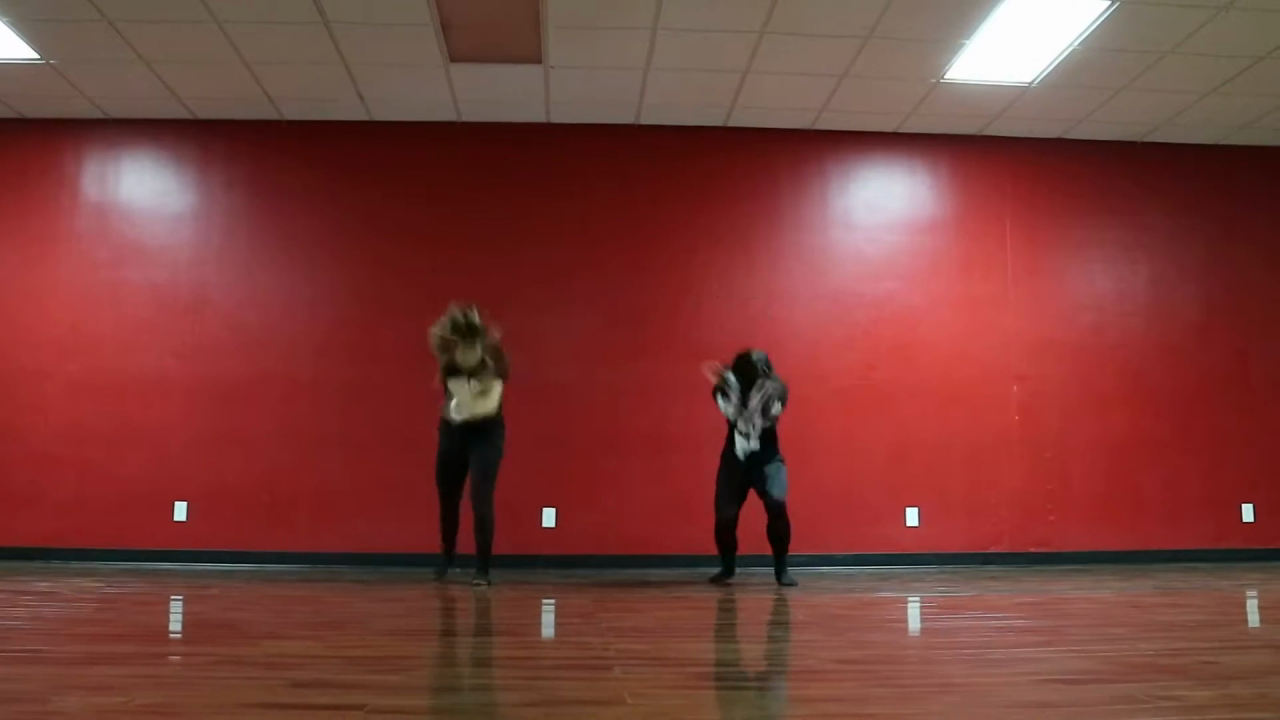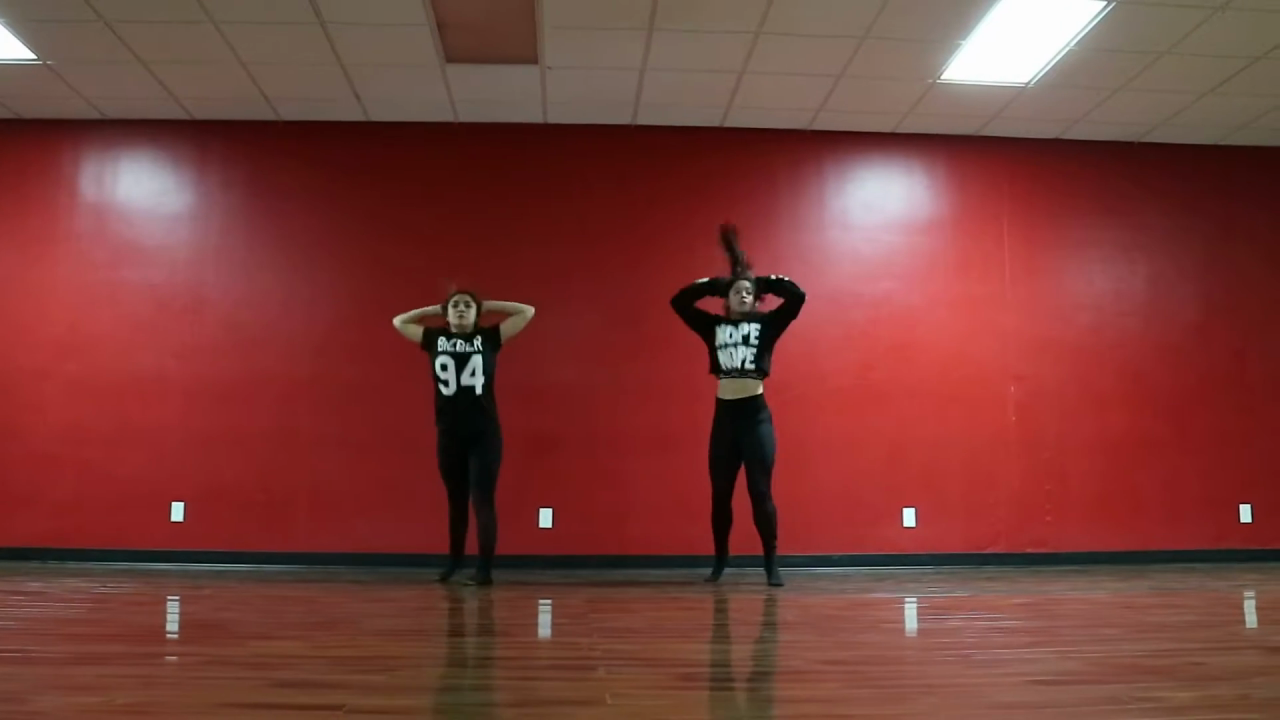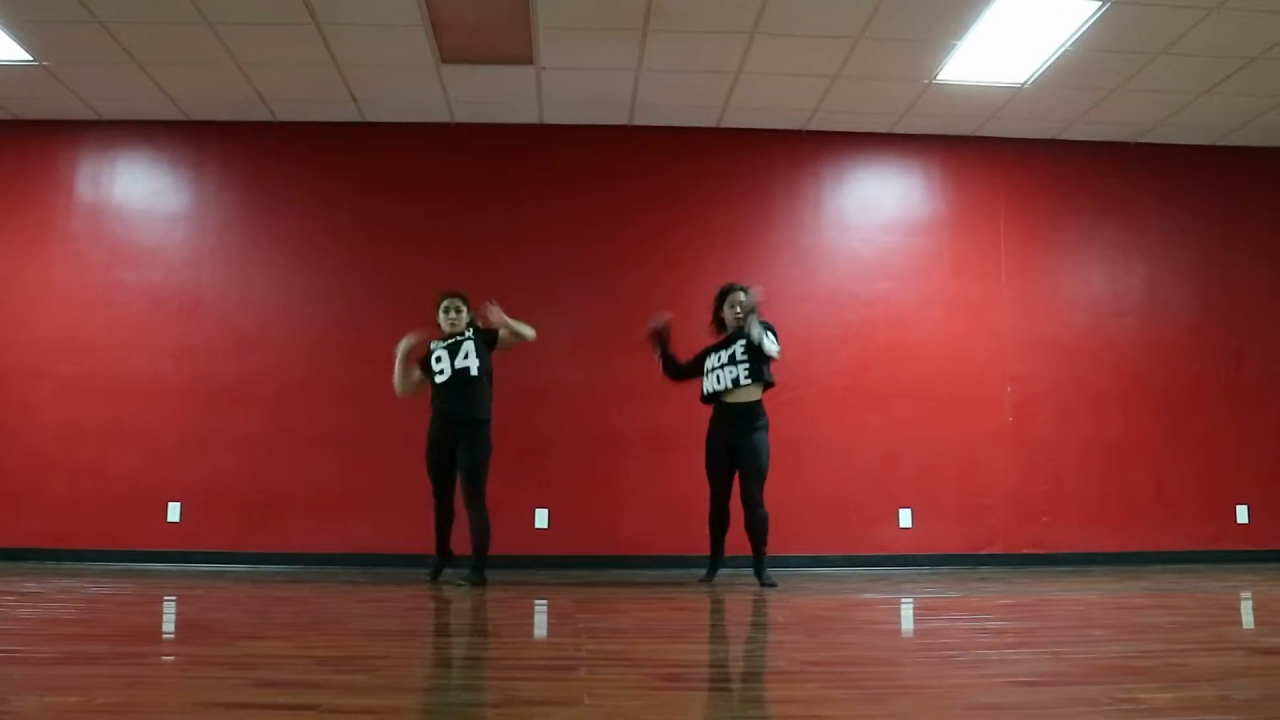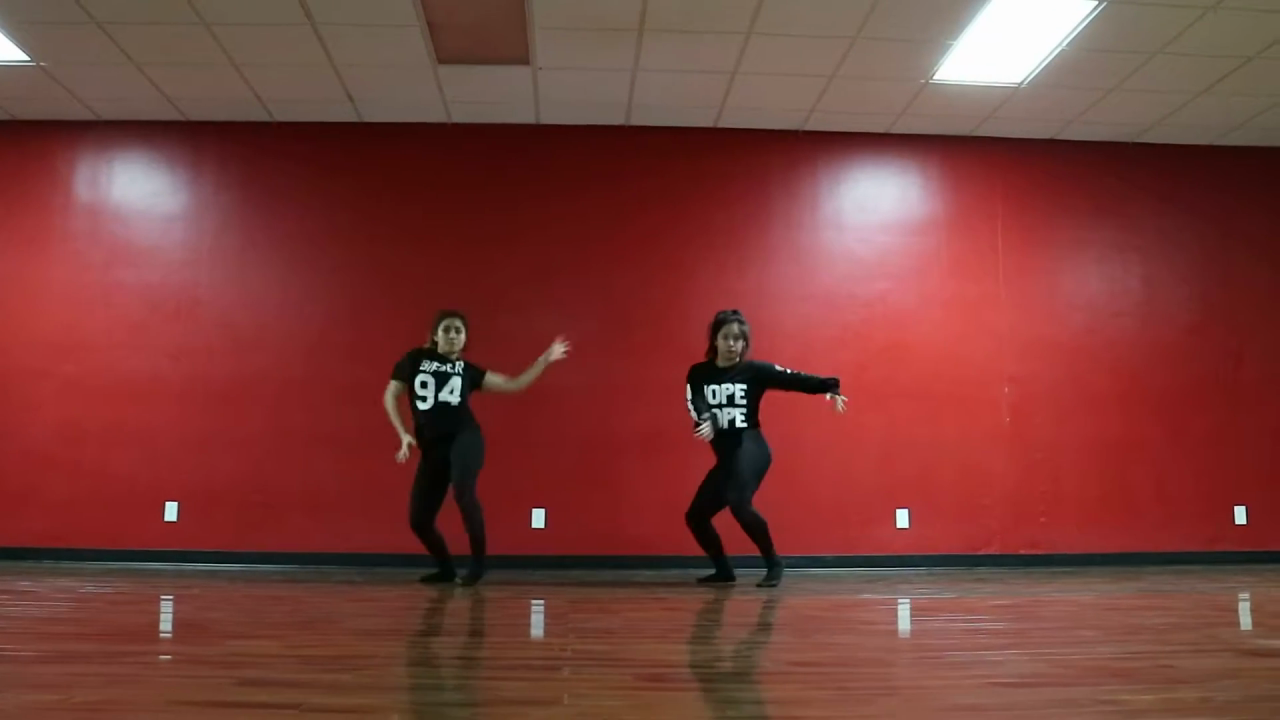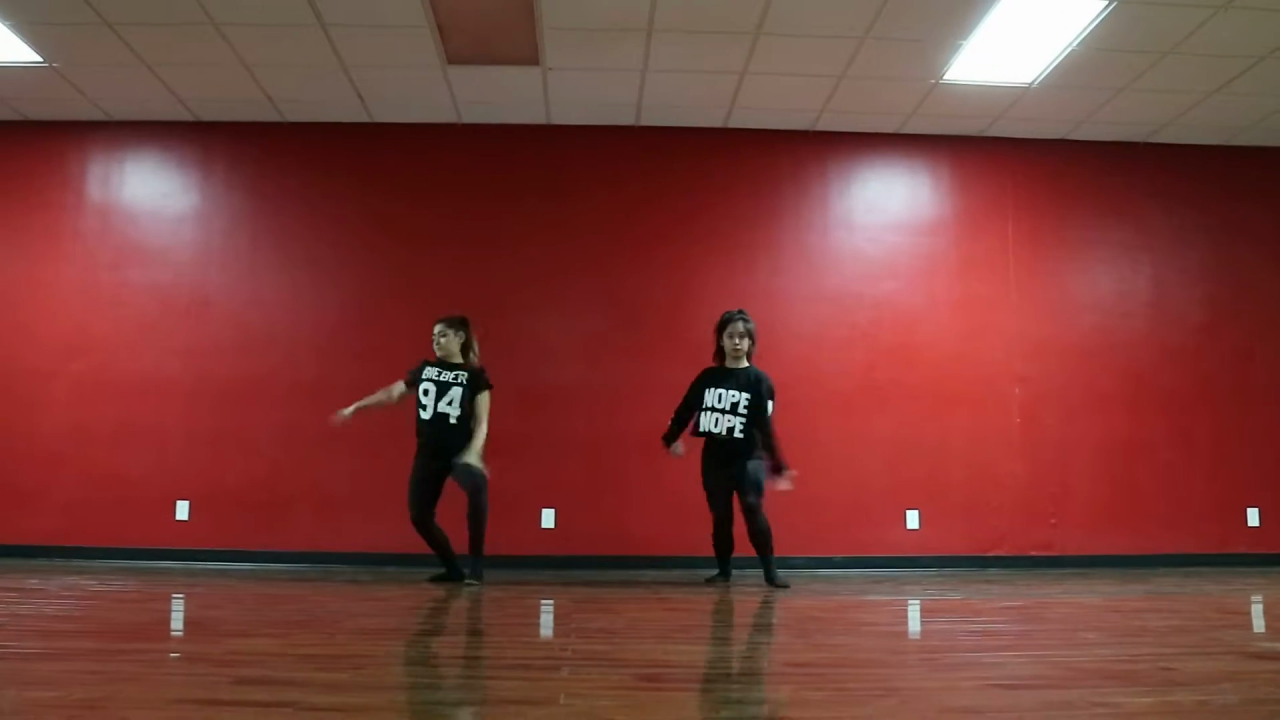
dt=0.3s
person 1, frame 1
left shoulder: (776, 390)
right shoulder: (726, 389)
left elbow: (765, 414)
right elbow: (733, 410)
right wrist: (726, 381)
left hip: (768, 461)
right hip: (734, 466)
left knee: (777, 504)
right knee: (724, 517)
left ankle: (781, 568)
right ankle: (728, 567)
person 1, frame 2
left shoulder: (766, 324)
right shoulder: (713, 324)
left elbow: (797, 297)
right elbow: (679, 301)
left wrist: (764, 283)
right wrist: (714, 283)
left hip: (756, 416)
right hip: (725, 415)
left knee: (760, 491)
right knee: (721, 493)
left ankle: (772, 564)
right ankle: (720, 561)
person 1, frame 3
left shoulder: (758, 334)
right shoulder: (713, 350)
left elbow: (770, 350)
right elbow: (676, 373)
left wrist: (753, 326)
right wrist: (662, 344)
left hip: (752, 422)
right hip: (721, 424)
left knee: (752, 498)
right knee: (718, 498)
left ankle: (761, 567)
right ankle: (714, 563)
person 1, frame 4
left shoulder: (755, 370)
right shoulder: (698, 373)
left elbow: (793, 380)
right elbow: (695, 407)
left wrist: (829, 386)
right wrist: (704, 420)
left hip: (750, 448)
right hip: (725, 456)
left knee: (738, 504)
right knee: (696, 517)
left ankle: (774, 565)
right ankle: (724, 569)
person 1, frame 5
left shoulder: (759, 381)
right shoulder: (707, 377)
left elbow: (764, 425)
right elbow: (683, 413)
left wrist: (778, 466)
right wrist: (673, 439)
left hip: (747, 455)
right hip: (713, 456)
left knee: (752, 505)
right knee: (722, 518)
left ankle: (770, 570)
right ankle: (724, 569)
person 2, frame 1
left shoulder: (494, 364)
right shoulder: (449, 365)
left elbow: (491, 402)
right elbow: (459, 397)
left wrist: (469, 409)
left hip: (485, 438)
right hip: (452, 437)
left knee: (481, 498)
right knee: (448, 500)
left ankle: (483, 569)
right ankle: (448, 556)
person 2, frame 2
left shoulder: (489, 338)
right shoulder: (436, 339)
left elbow: (528, 312)
right elbow: (398, 322)
left wrist: (488, 305)
right wrist: (435, 309)
left hip: (485, 434)
right hip: (449, 434)
left knee: (482, 500)
right knee: (456, 500)
left ankle: (484, 569)
right ankle: (454, 560)
person 2, frame 3
left shoulder: (482, 336)
right shoulder: (433, 350)
left elbow: (529, 335)
right elbow: (402, 390)
left wrist: (502, 319)
right wrist: (401, 355)
left hip: (475, 426)
right hip: (440, 428)
left knee: (474, 498)
right knee: (441, 497)
left ankle: (478, 569)
right ankle: (442, 555)
person 2, frame 4
left shoulder: (468, 368)
right shoulder: (415, 358)
left elbow: (513, 385)
right elbow: (390, 397)
left wrist: (546, 359)
right wrist: (404, 434)
left hip: (465, 439)
right hip: (432, 449)
left knee: (463, 492)
right knee: (419, 520)
left ankle: (478, 562)
right ankle: (446, 566)
person 2, frame 5
left shoulder: (476, 376)
right shoulder: (425, 370)
left elbow: (482, 422)
right elbow: (392, 394)
left wrist: (474, 453)
right wrist: (355, 408)
left hip: (458, 449)
right hip: (427, 453)
left knee: (476, 486)
right knee: (419, 517)
left ankle: (476, 564)
right ankle: (453, 568)
